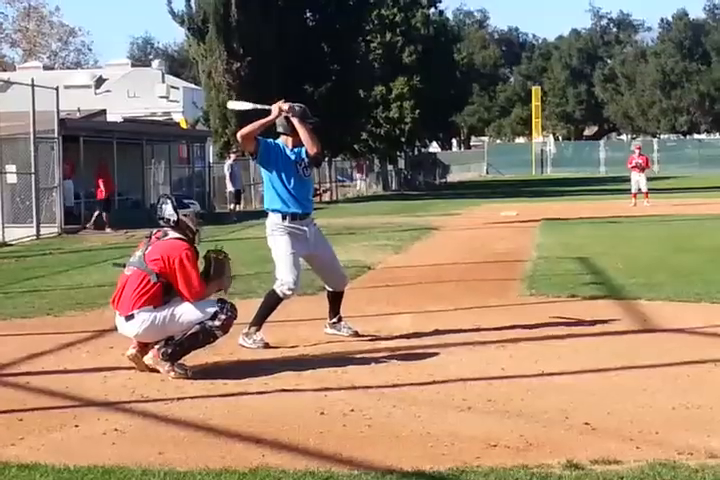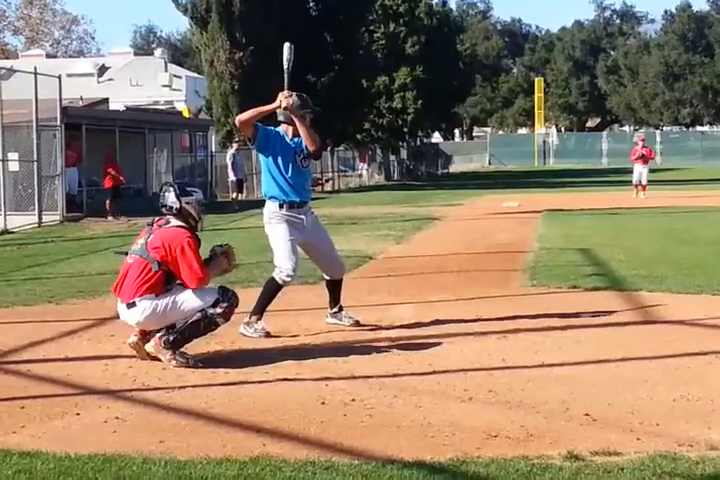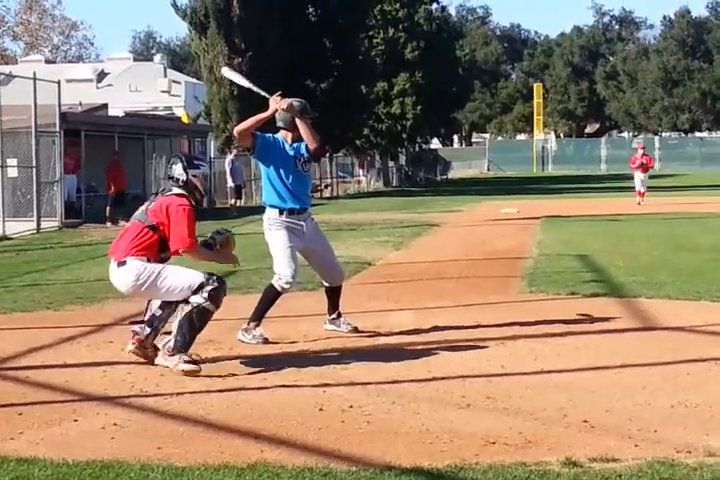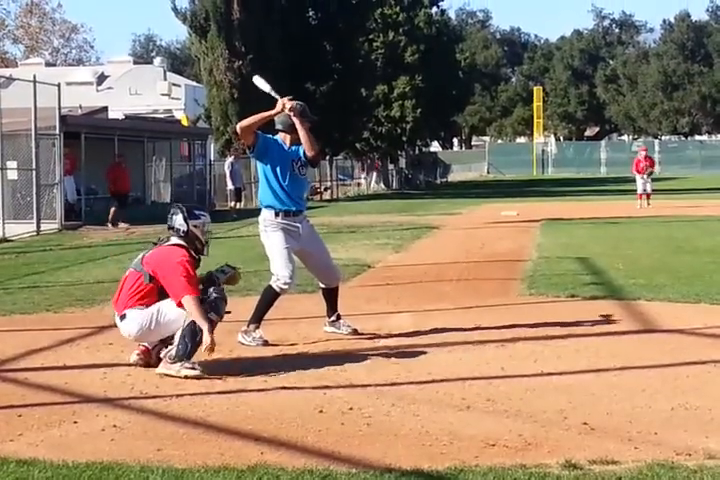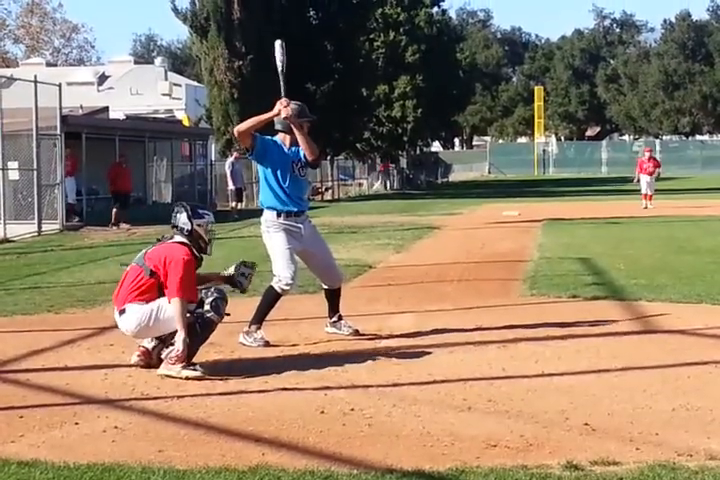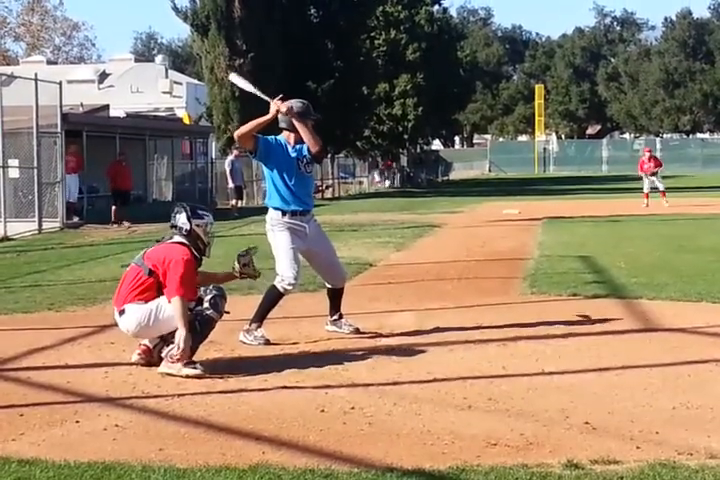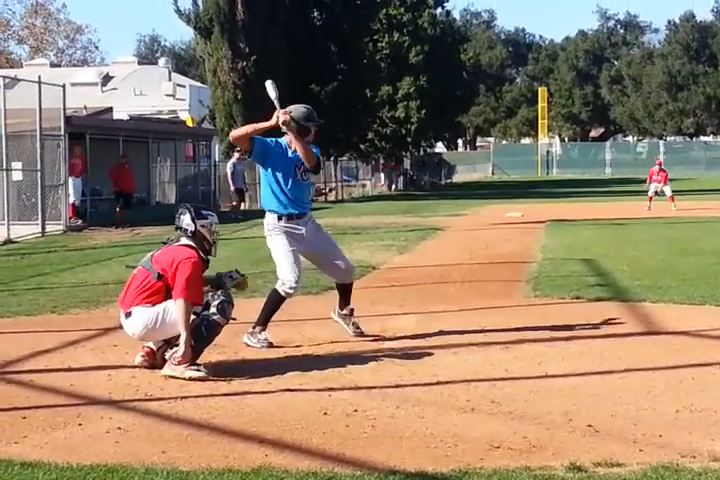
dt=0.4s
person 1, frame 1
left shoulder: (303, 152)
right shoulder: (269, 149)
left elbow: (315, 149)
right elbow: (242, 137)
left wrist: (294, 116)
right wrist: (273, 116)
left hip: (307, 224)
right hip: (281, 226)
left knee: (337, 277)
right knee: (287, 284)
left ankle: (334, 321)
right ankle: (250, 331)
person 1, frame 2
left shoulder: (304, 141)
right shoulder: (268, 136)
left elbow: (314, 147)
right elbow: (241, 121)
left wrist: (293, 113)
right wrist: (275, 105)
left hip: (305, 213)
right hip: (279, 213)
left knee: (335, 265)
right knee: (286, 270)
left ankle: (335, 310)
right ankle: (252, 320)
person 1, frame 3
left shoulder: (304, 147)
right shoulder: (268, 144)
left elbow: (316, 146)
right elbow: (239, 133)
left wrist: (294, 114)
right wrist: (269, 112)
left hip: (305, 219)
right hip: (279, 221)
left knee: (334, 272)
right knee: (285, 277)
left ankle: (333, 317)
right ankle: (250, 327)
person 1, frame 4
left shoulder: (300, 151)
right shoulder: (267, 145)
left elbow: (314, 153)
right elbow: (242, 128)
left wrist: (296, 117)
right wrist: (275, 111)
left hip: (300, 221)
right hip: (275, 222)
left knee: (330, 273)
right knee: (283, 278)
left ankle: (332, 319)
right ankle: (250, 329)
person 1, frame 5
left shoulder: (301, 150)
right shoulder: (266, 146)
left elbow: (314, 157)
right elbow: (239, 132)
left wrist: (293, 124)
right wrist: (273, 113)
left hip: (303, 222)
right hip: (277, 223)
left knee: (332, 273)
right knee: (285, 278)
left ankle: (334, 319)
right ankle: (251, 330)
person 1, frame 6
left shoulder: (306, 148)
right shoulder: (270, 145)
left elbow: (318, 148)
right elbow: (240, 136)
left wrist: (293, 117)
right wrist: (270, 115)
left hip: (308, 221)
right hip: (282, 222)
left knee: (336, 274)
right knee: (288, 278)
left ankle: (334, 318)
right ankle: (252, 328)
person 1, frame 7
left shoulder: (310, 150)
right shoulder: (268, 147)
left elbow: (312, 163)
right elbow: (235, 136)
left wrist: (292, 130)
right wrist: (270, 123)
left hip: (307, 223)
right hip: (279, 226)
left knee: (344, 270)
right knee: (290, 281)
left ankle: (343, 311)
right ankle: (256, 330)
person 2, frame 1
left shoulder: (153, 240)
right shoulder: (181, 248)
right elbow: (196, 294)
left wrist: (208, 281)
right wrist: (219, 284)
left hip: (125, 319)
right hip: (142, 320)
left knee: (182, 302)
right knee: (225, 312)
left ankle: (143, 346)
right ankle: (164, 355)
person 2, frame 2
left shoulder: (156, 227)
right shoulder: (181, 236)
right elbow: (199, 280)
left wrist: (209, 265)
right wrist: (219, 263)
left hip: (127, 305)
right hip: (143, 308)
left knee: (184, 290)
right knee: (226, 299)
left ankle: (145, 334)
right ankle: (166, 343)
person 2, frame 3
left shoulder: (163, 199)
right shoulder: (181, 205)
left elbow: (173, 245)
right elbow: (187, 248)
left wrist: (208, 247)
right wrist: (219, 257)
left hip: (121, 268)
right hip: (135, 269)
left knee: (178, 288)
right knee: (212, 286)
left ankle: (142, 338)
right ankle: (172, 352)
person 2, frame 4
left shoulder: (167, 248)
right shoulder: (178, 256)
left elbow: (179, 284)
right elbow: (188, 297)
left wrist: (208, 279)
right wrist: (207, 329)
left hip: (129, 316)
right hip: (138, 321)
right knee: (214, 298)
left ankle: (149, 351)
right ankle: (175, 361)
person 2, frame 5
left shoulder: (169, 246)
right shoulder: (182, 254)
left elbow: (185, 282)
right elbow: (178, 297)
left wrist: (223, 277)
right wrist: (182, 336)
left hip: (128, 313)
right hip: (138, 316)
left knee: (195, 298)
right knee: (214, 299)
left ankle: (149, 350)
right ankle: (175, 362)
person 2, frame 6
left shoulder: (169, 247)
right shoulder: (181, 255)
left elbow: (197, 278)
right elbow: (178, 297)
left wrist: (235, 273)
right wrist: (184, 333)
left hip: (128, 314)
right hip: (137, 317)
right knee: (214, 297)
left ankle: (151, 349)
right ankle: (175, 360)
person 2, frame 7
left shoulder: (174, 249)
right shoulder: (190, 257)
right elbow: (182, 299)
left wrist: (214, 282)
right wrist: (186, 338)
left hip: (132, 316)
right hip: (144, 319)
right knee: (221, 302)
left ankle: (155, 351)
right ankle: (179, 362)
